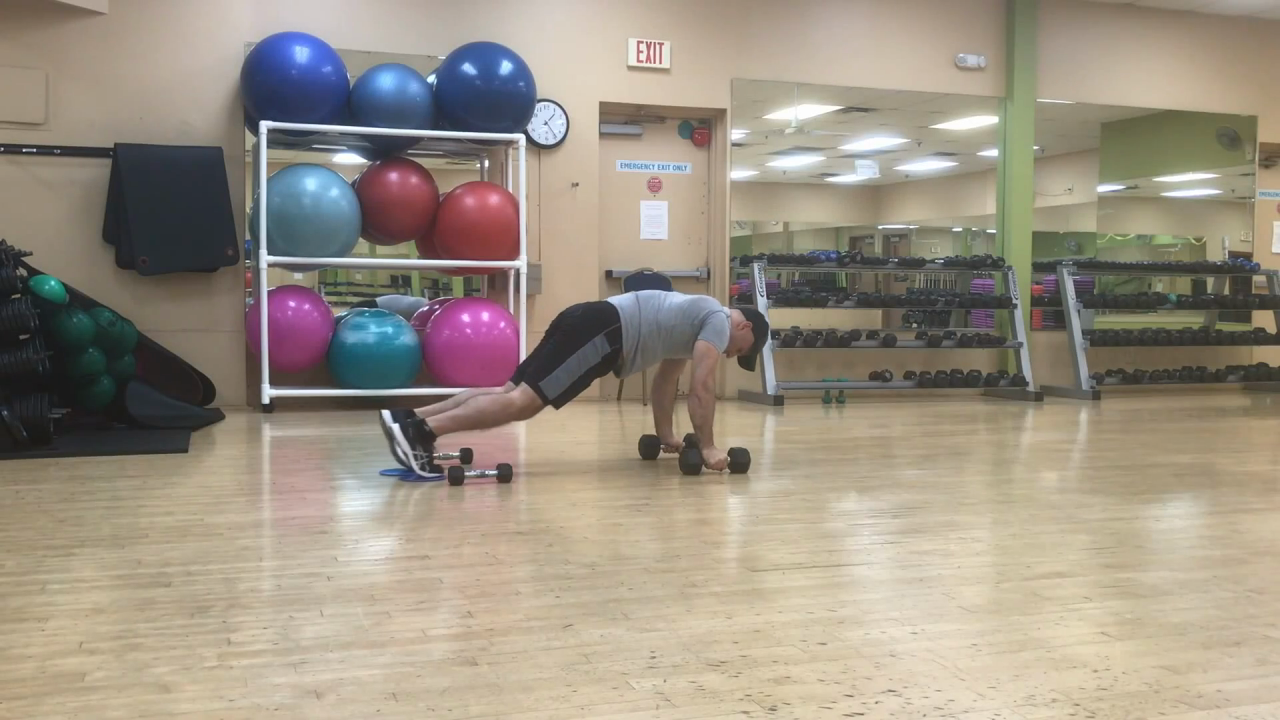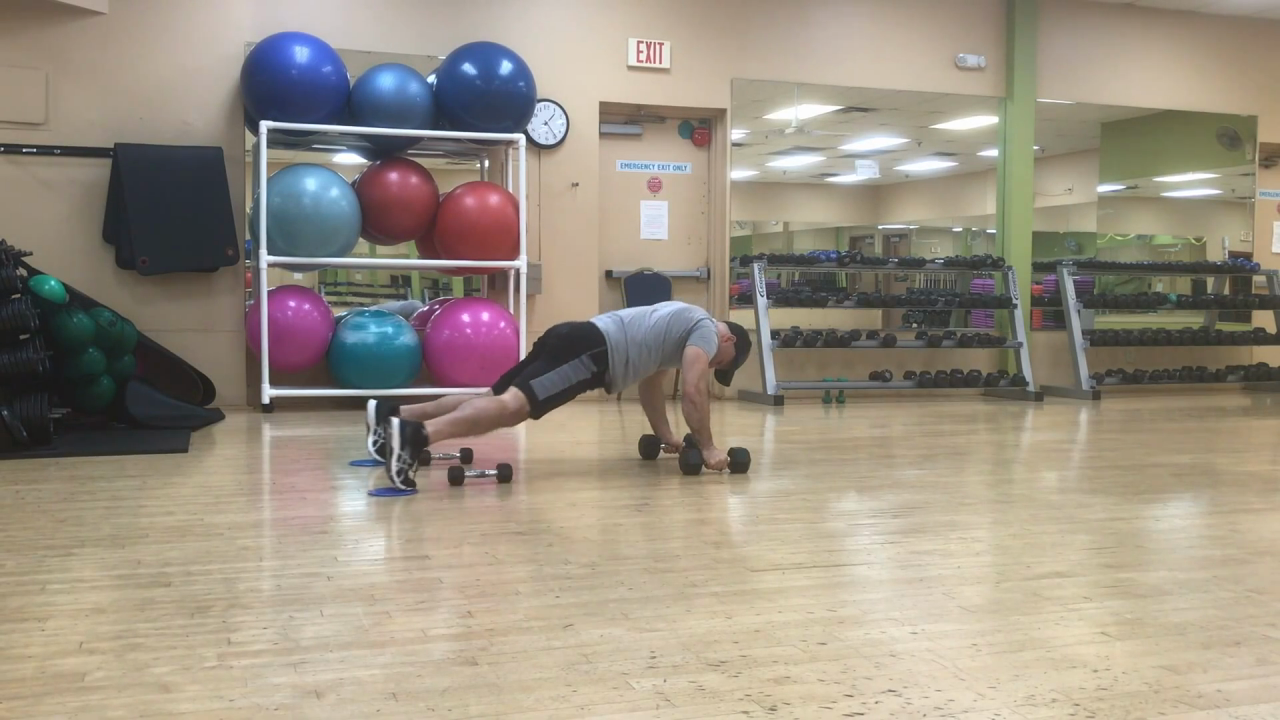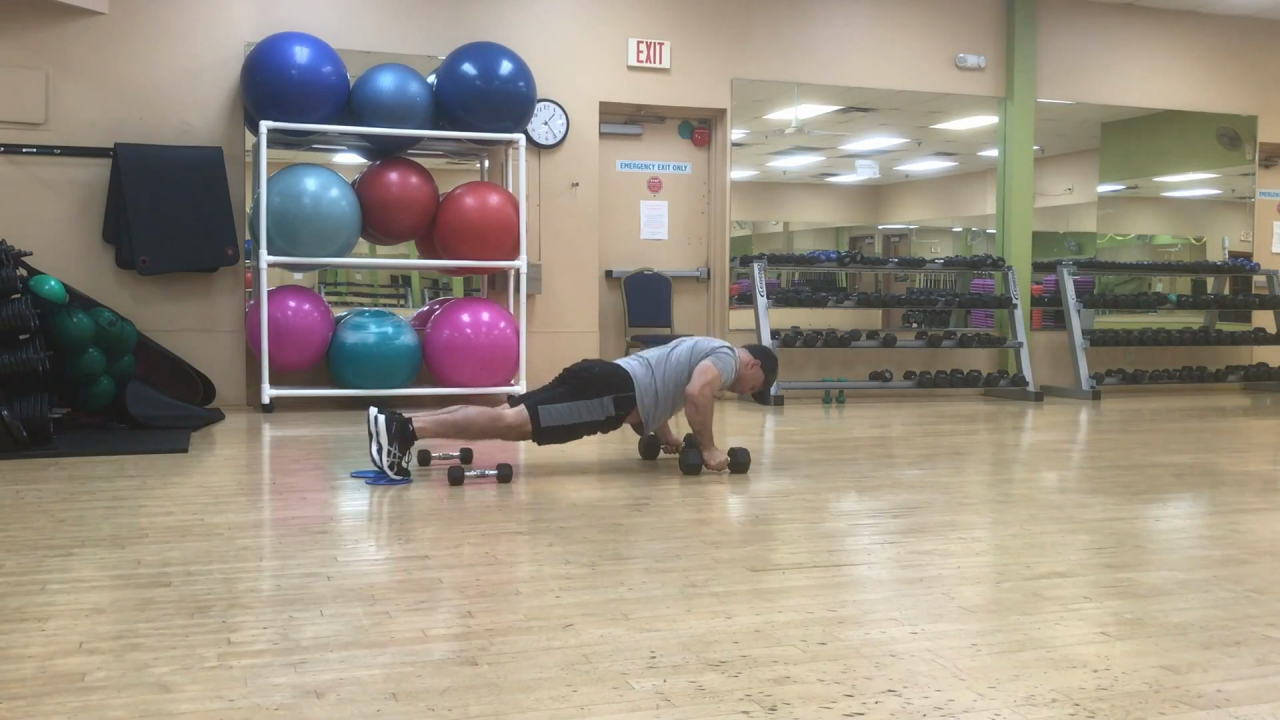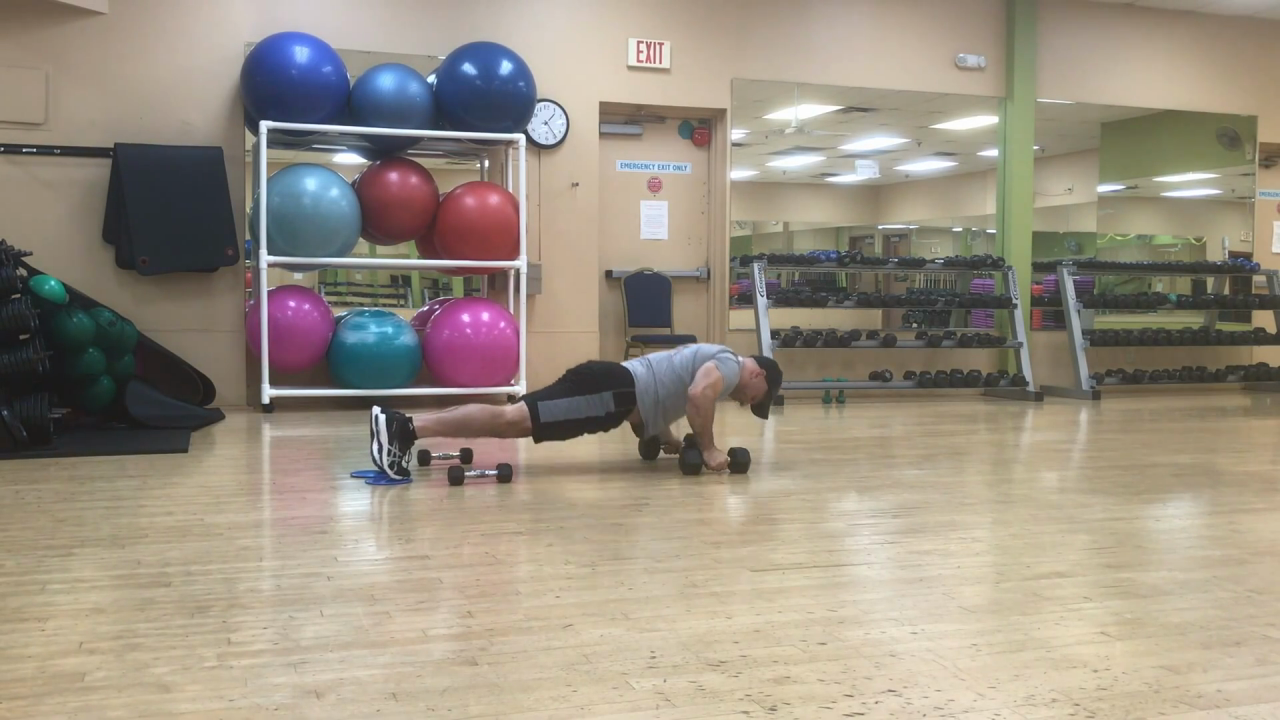
dt=1s
person 1, frame 1
left shoulder: (695, 324)
right shoulder: (718, 322)
left elbow: (665, 380)
right elbow: (701, 388)
left wrist: (666, 436)
right wrist: (707, 447)
left hip: (597, 326)
right hip: (603, 331)
left knee: (509, 392)
right knee: (521, 402)
left ankle: (410, 419)
right ankle: (421, 430)
person 1, frame 2
left shoulder: (681, 329)
right shoulder: (706, 330)
left elbow: (650, 384)
right elbow: (693, 392)
left wrist: (666, 437)
right wrist: (707, 448)
left hip: (579, 340)
right hip: (591, 350)
left knee: (499, 399)
right knee: (512, 405)
left ankle: (392, 415)
right ankle: (416, 435)
person 1, frame 3
left shoulder: (706, 351)
right shoulder: (726, 357)
right elbow: (695, 394)
left wrist: (666, 436)
right wrist: (708, 449)
left hip: (606, 379)
right hip: (614, 392)
left knee: (505, 412)
right knee: (512, 423)
left ankle: (400, 422)
right ankle: (406, 429)
person 1, frame 4
left shoulder: (712, 360)
right shoulder: (730, 365)
right elbow: (698, 394)
left wrist: (665, 435)
right wrist: (707, 448)
left hip: (614, 385)
right hip: (617, 393)
left knee: (511, 416)
right knee: (513, 419)
left ankle: (402, 423)
right ankle: (408, 427)
